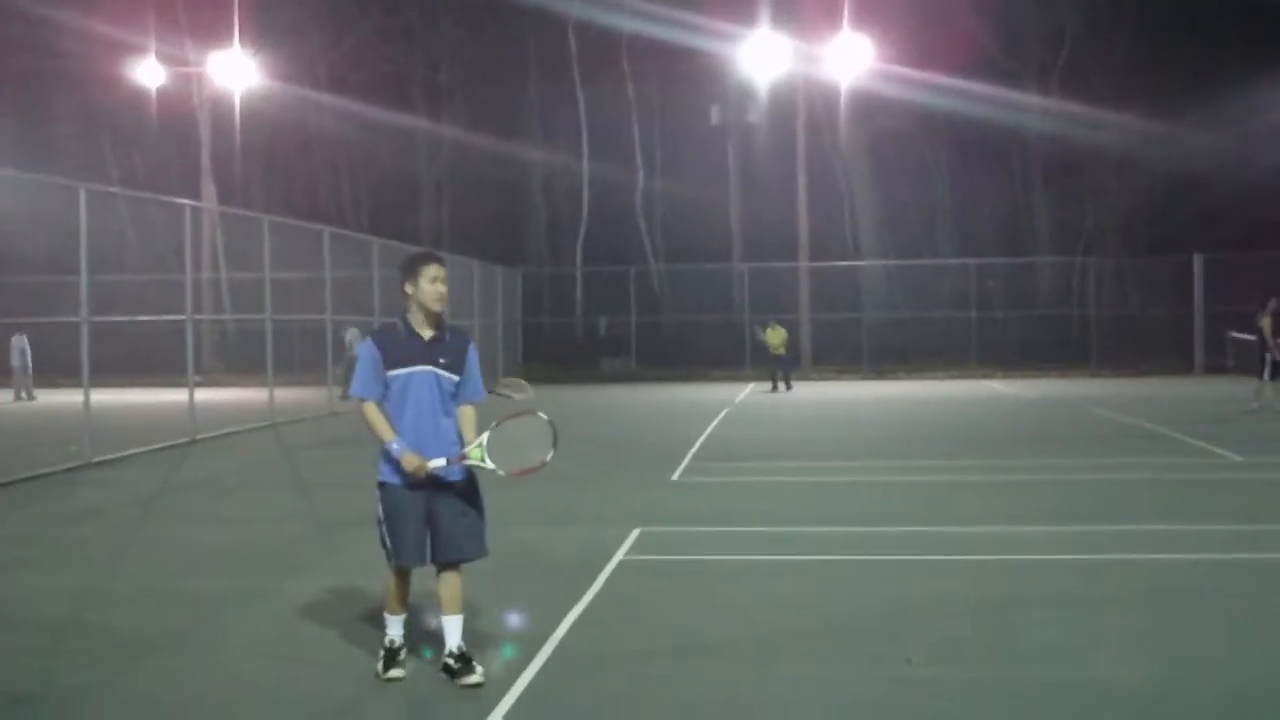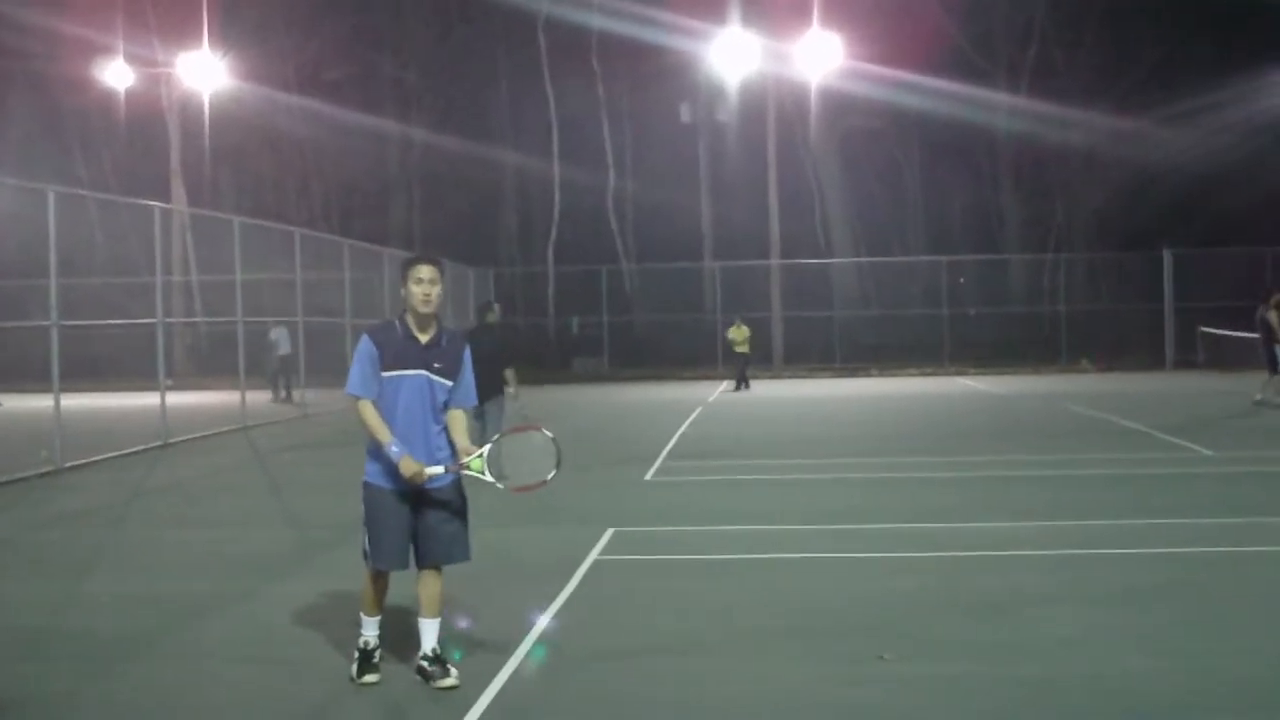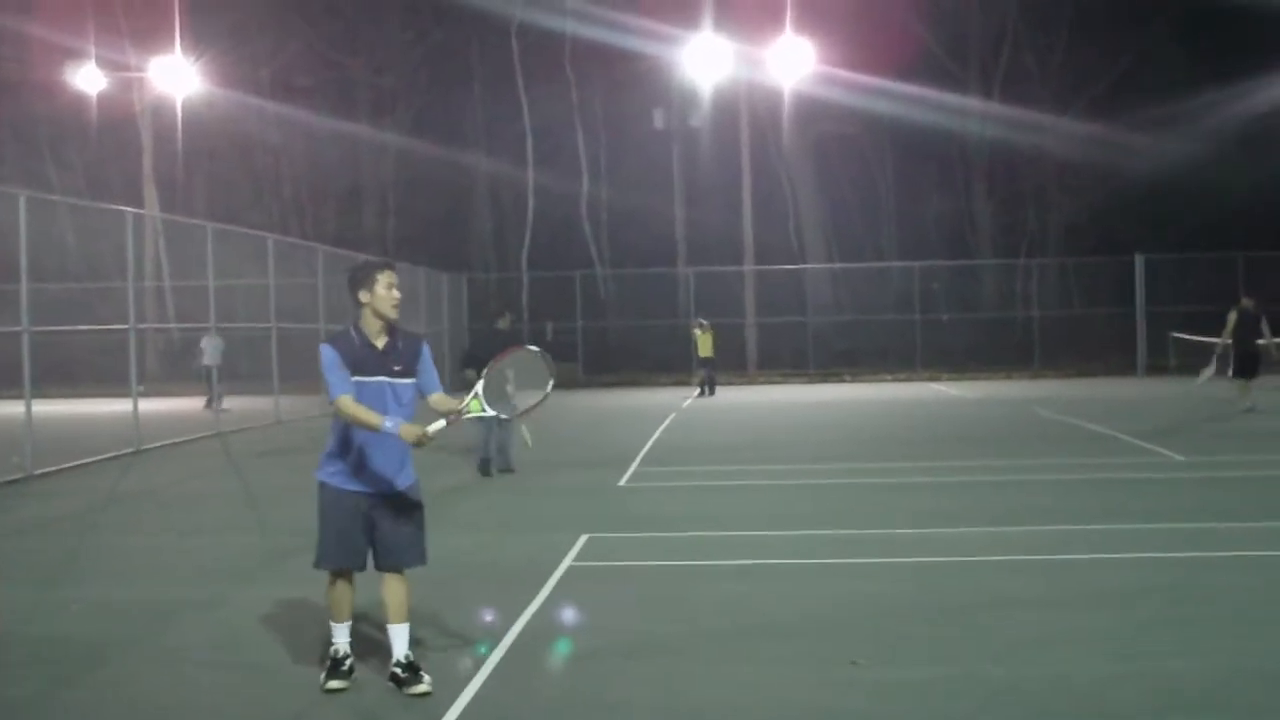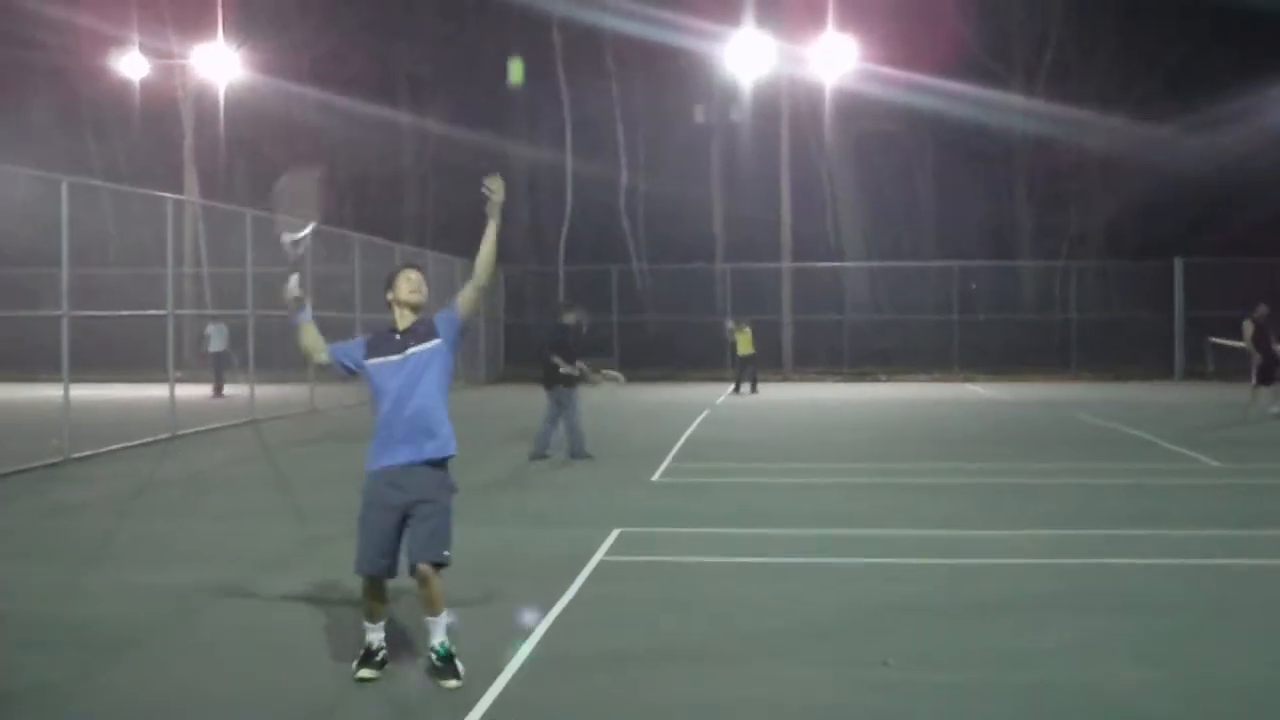
dt=1s
person 1, frame 1
left shoulder: (461, 344)
right shoulder: (381, 342)
left elbow: (465, 404)
right elbow: (368, 404)
left wrist: (472, 442)
right wrist: (400, 450)
left hip: (453, 473)
right hip: (400, 474)
left knee: (452, 560)
right knee: (401, 562)
left ankle: (454, 650)
right ankle: (393, 641)
person 1, frame 2
left shoulder: (457, 347)
right shoulder: (376, 341)
left elbow: (455, 408)
right elbow: (364, 404)
left wrist: (463, 445)
right wrist: (398, 454)
left hip: (439, 476)
right hip: (386, 476)
left knee: (433, 563)
right knee: (380, 565)
left ankle: (429, 652)
right ankle: (368, 642)
person 1, frame 3
left shoulder: (414, 347)
right shoulder: (335, 349)
left elbow: (435, 397)
right elbow: (346, 407)
left wrist: (461, 407)
right wrist: (395, 426)
left hip: (397, 481)
right hip: (344, 480)
left knee: (396, 568)
right knee: (342, 569)
left ankle: (401, 660)
right ankle: (341, 652)
person 1, frame 4
left shoulder: (442, 330)
right shoulder: (370, 347)
left elbow: (479, 280)
right elbow: (319, 353)
left wrist: (494, 217)
right wrist: (301, 310)
left hip: (430, 473)
right hip: (382, 474)
left knee: (426, 569)
right knee: (372, 572)
left ankle: (438, 648)
right ankle: (375, 644)
